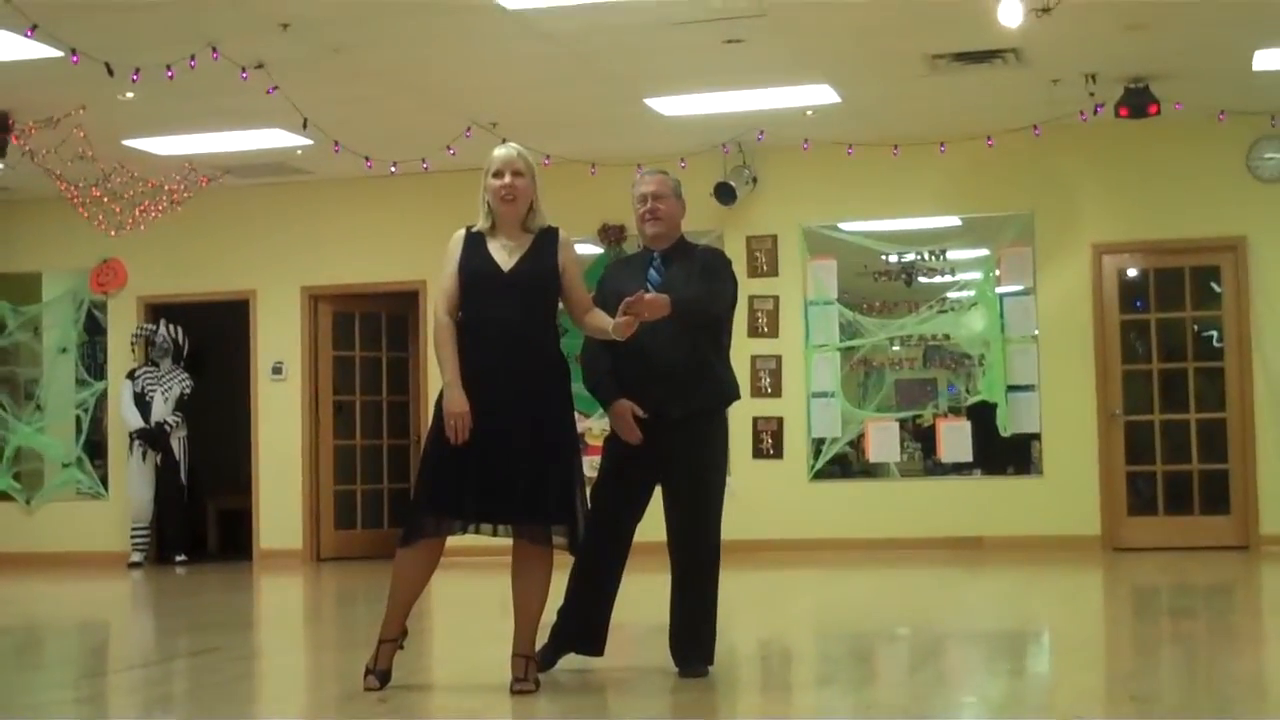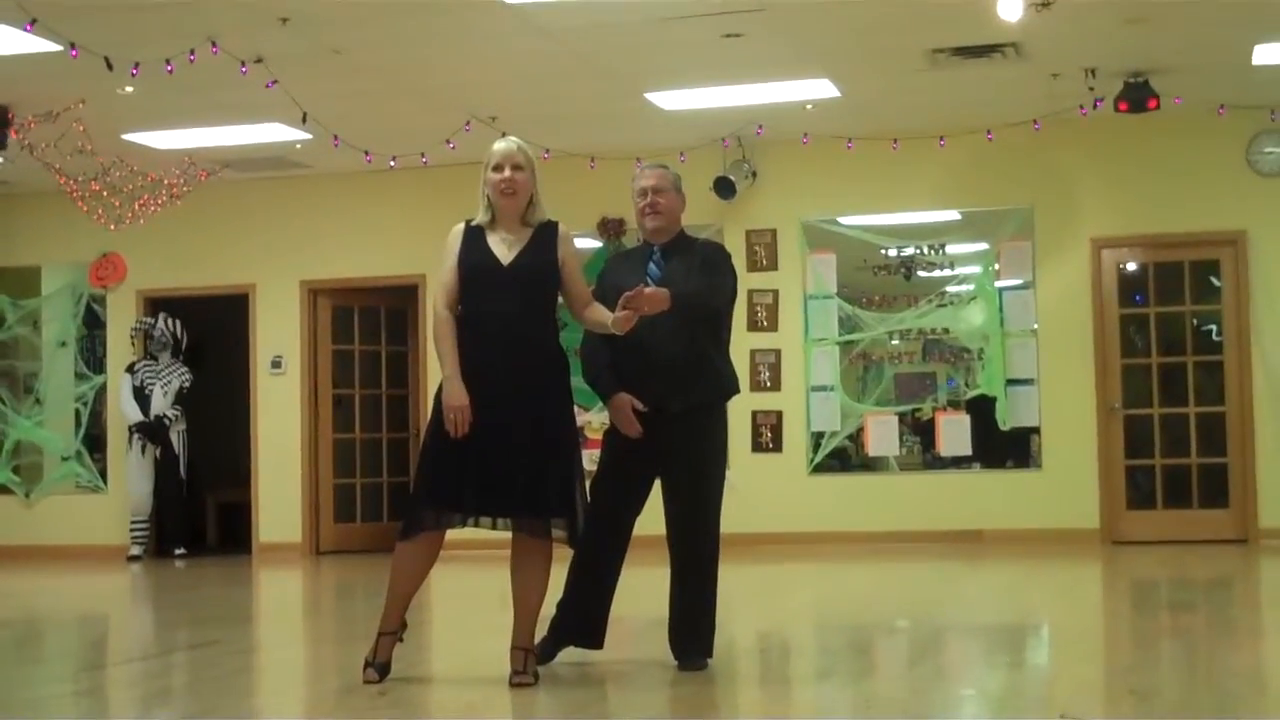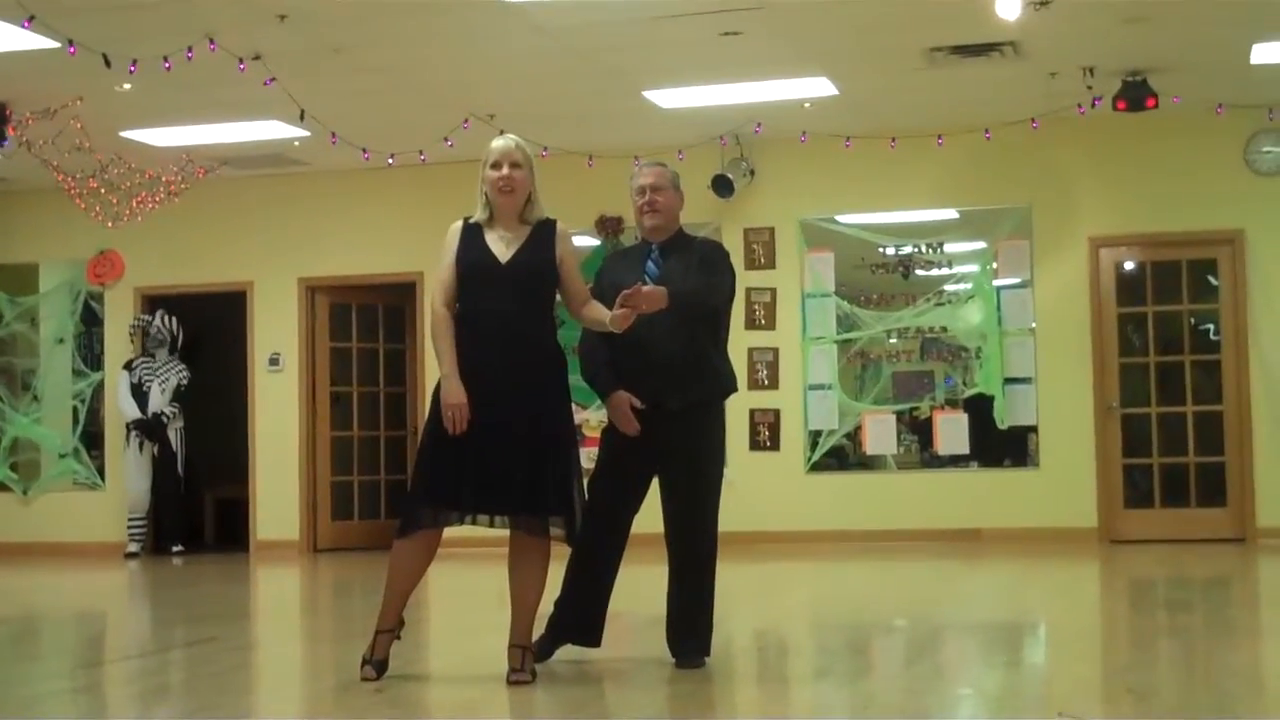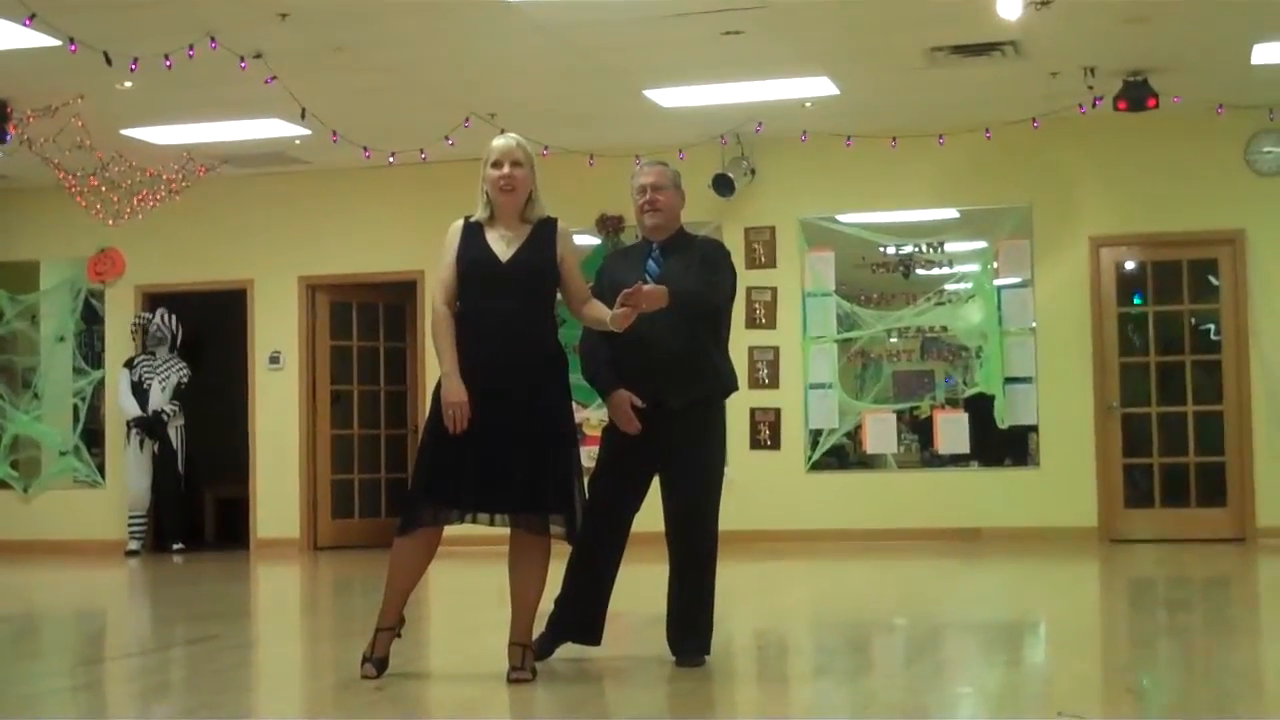
dt=0.1s
person 1, frame 1
left shoulder: (556, 244)
right shoulder: (464, 242)
left elbow: (583, 312)
right elbow: (444, 316)
left wrist: (616, 327)
right wrist: (452, 388)
left hip: (538, 395)
right hip: (472, 393)
left knee: (535, 525)
right knee: (431, 518)
left ankle: (523, 654)
right ankle: (389, 638)
person 1, frame 2
left shoulder: (555, 238)
right shoulder: (463, 236)
left elbow: (582, 306)
right elbow: (443, 310)
left wrist: (616, 320)
right wrist: (452, 383)
left hip: (538, 389)
right hip: (471, 387)
left knee: (534, 518)
right knee: (432, 510)
left ankle: (523, 647)
right ankle: (388, 631)
person 1, frame 3
left shoulder: (553, 236)
right shoulder: (461, 233)
left elbow: (580, 304)
right elbow: (441, 307)
left wrist: (614, 319)
right wrist: (450, 380)
left hip: (536, 387)
right hip: (469, 385)
left knee: (532, 516)
right knee: (429, 508)
left ankle: (520, 644)
right ankle: (385, 628)
person 1, frame 4
left shoulder: (554, 234)
right shoulder: (461, 232)
left elbow: (581, 303)
right elbow: (442, 306)
left wrist: (613, 318)
right wrist: (450, 378)
left hip: (536, 385)
right hip: (470, 383)
left knee: (532, 514)
right knee: (429, 505)
left ankle: (521, 643)
right ankle: (385, 628)
person 2, frame 1
left shoulder: (710, 264)
right shoulder: (616, 274)
left elbow: (715, 312)
right elbow: (593, 345)
left wrist: (668, 306)
right wrist: (611, 399)
left hip: (696, 420)
right hip: (632, 420)
left knee: (695, 538)
right knee: (603, 531)
left ankle: (693, 650)
right ankle: (569, 635)
person 2, frame 2
left shoulder: (710, 257)
right shoulder: (616, 268)
left elbow: (715, 306)
right elbow: (593, 338)
left wrist: (667, 299)
right wrist: (610, 392)
left hip: (696, 413)
right hip: (631, 413)
left knee: (694, 531)
right knee: (603, 524)
left ankle: (692, 643)
right ankle: (569, 628)
person 2, frame 3
left shoulder: (708, 256)
right shoulder: (614, 266)
left elbow: (713, 304)
right elbow: (591, 336)
left wrist: (666, 298)
right wrist: (609, 390)
left hip: (694, 412)
right hip: (629, 411)
left knee: (692, 529)
right knee: (601, 522)
left ankle: (689, 641)
right ankle: (567, 626)
person 2, frame 4
left shoulder: (709, 255)
right shoulder: (615, 265)
left elbow: (713, 303)
right elbow: (592, 335)
left wrist: (666, 297)
right wrist: (610, 389)
left hip: (695, 410)
right hip: (630, 410)
left knee: (693, 529)
right knee: (601, 520)
left ankle: (690, 639)
right ankle: (567, 625)
person 3, frame 1
left shoulder: (183, 379)
right shoulder: (135, 375)
left elbow: (182, 411)
right elbow: (126, 406)
left wrist: (162, 430)
right wrist: (142, 430)
left hip: (172, 442)
right hip: (141, 442)
left knee: (173, 495)
right knee: (141, 495)
left ankle: (176, 549)
right ankle: (138, 549)
person 3, frame 2
left shoulder: (182, 372)
right shoulder: (134, 369)
left elbow: (181, 405)
right elbow: (125, 400)
left wrist: (161, 424)
right wrist: (141, 424)
left hip: (171, 436)
right hip: (141, 435)
left knee: (172, 488)
right knee: (140, 489)
left ankle: (175, 542)
right ankle: (137, 542)
person 3, frame 3
left shoulder: (179, 370)
right shoulder: (132, 366)
left elbow: (179, 402)
right elbow: (123, 397)
left wrist: (159, 421)
right wrist: (139, 421)
left hip: (168, 433)
right hip: (138, 432)
left knee: (170, 486)
right knee: (138, 486)
left ankle: (173, 539)
right ankle: (135, 539)
person 3, frame 4
left shoulder: (180, 368)
right shoulder: (133, 364)
left elbow: (179, 400)
right elbow: (123, 395)
left wrist: (160, 419)
right wrist: (139, 419)
left hip: (169, 431)
right hip: (139, 430)
left knee: (170, 484)
right knee: (138, 484)
left ankle: (174, 537)
right ankle: (135, 537)
